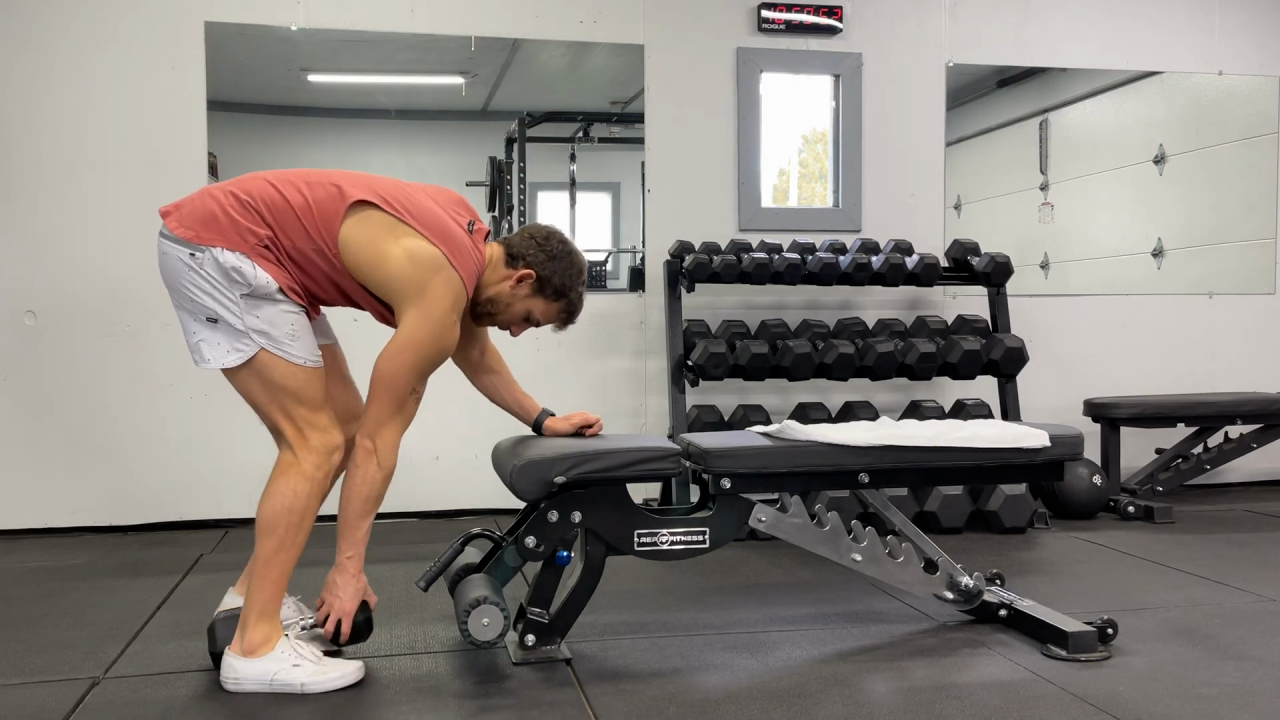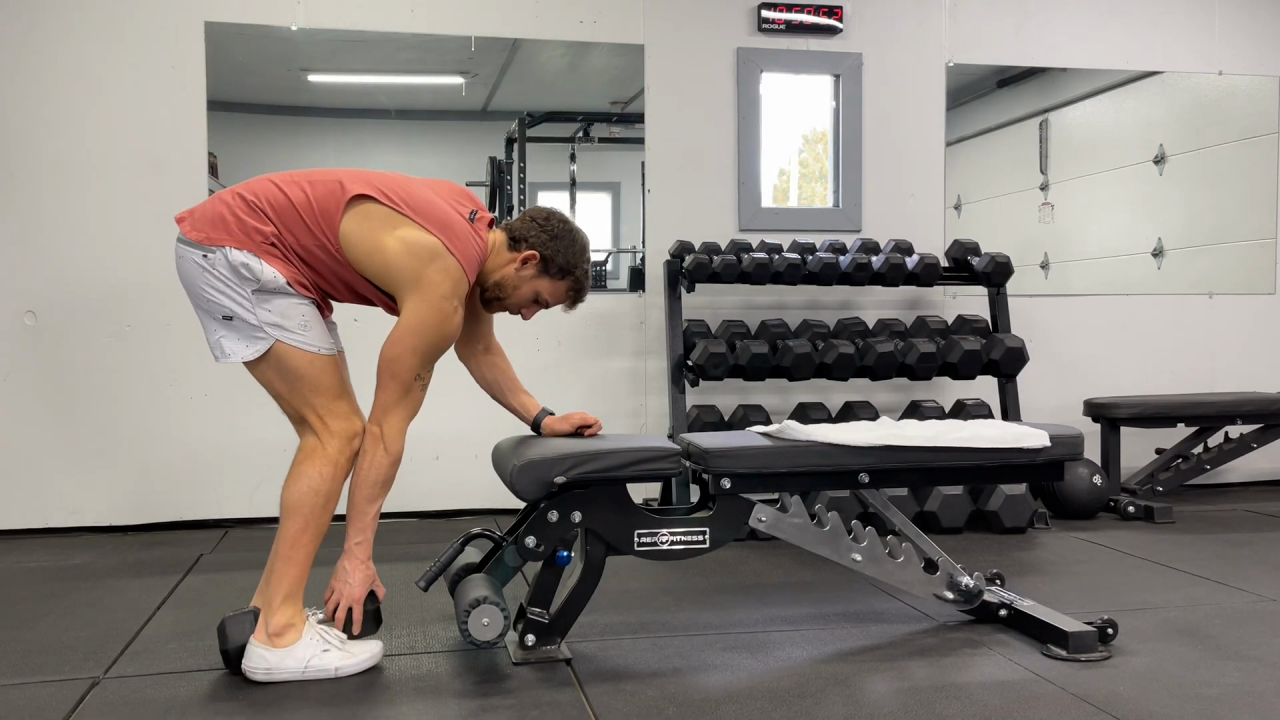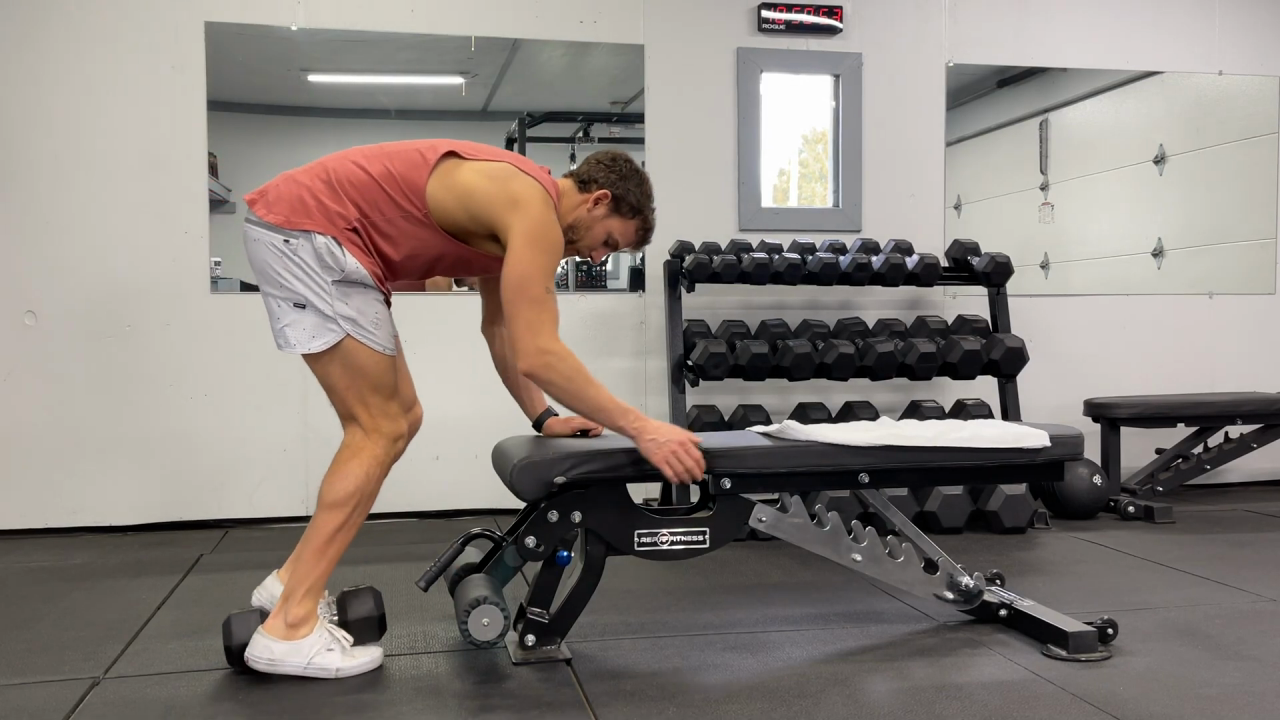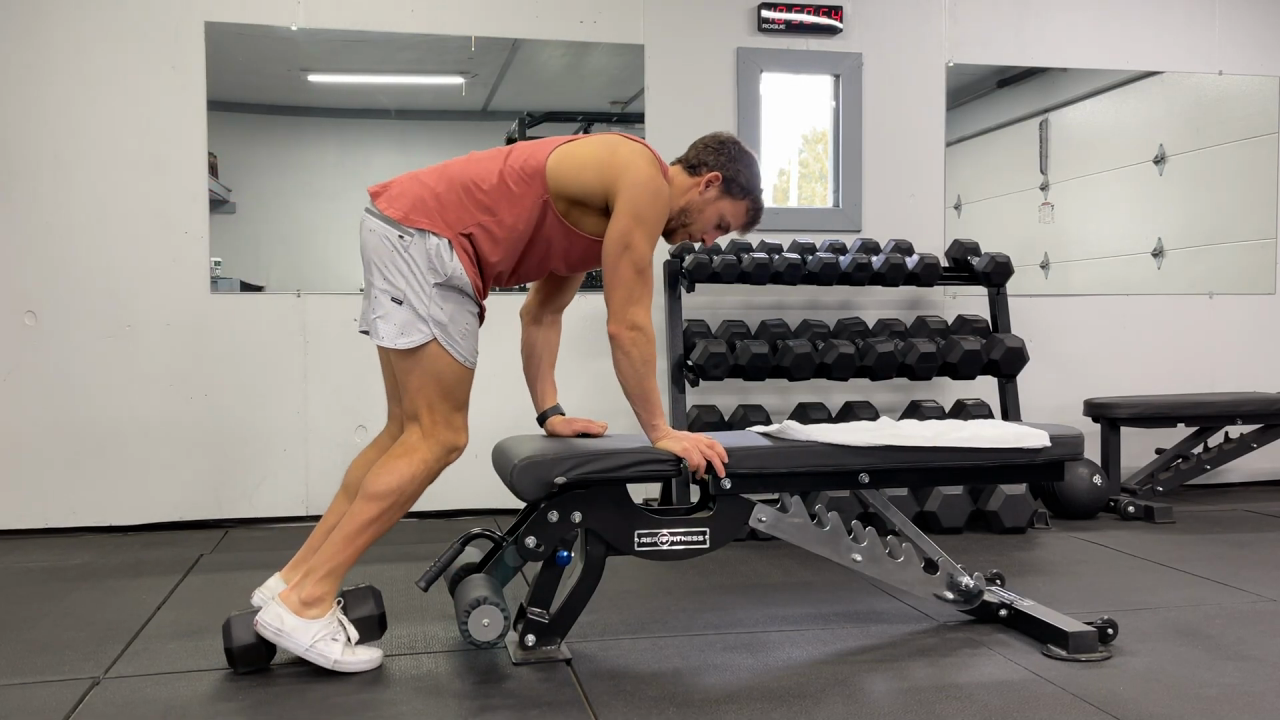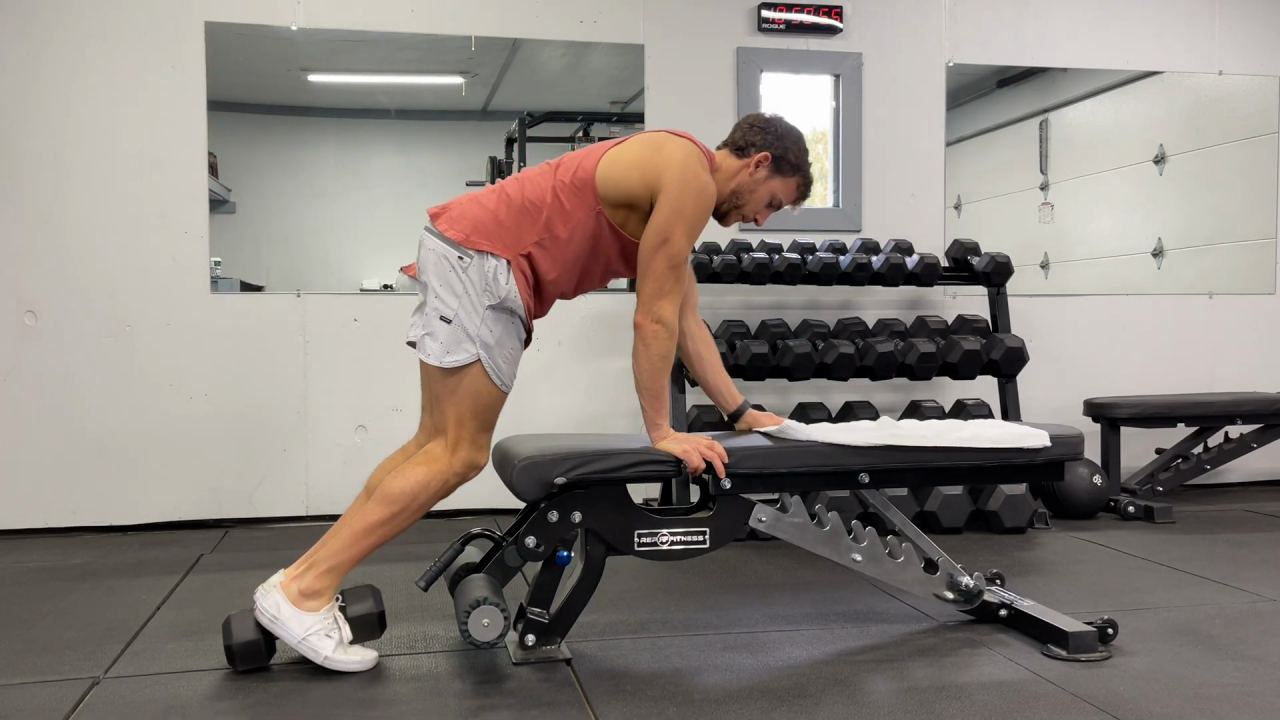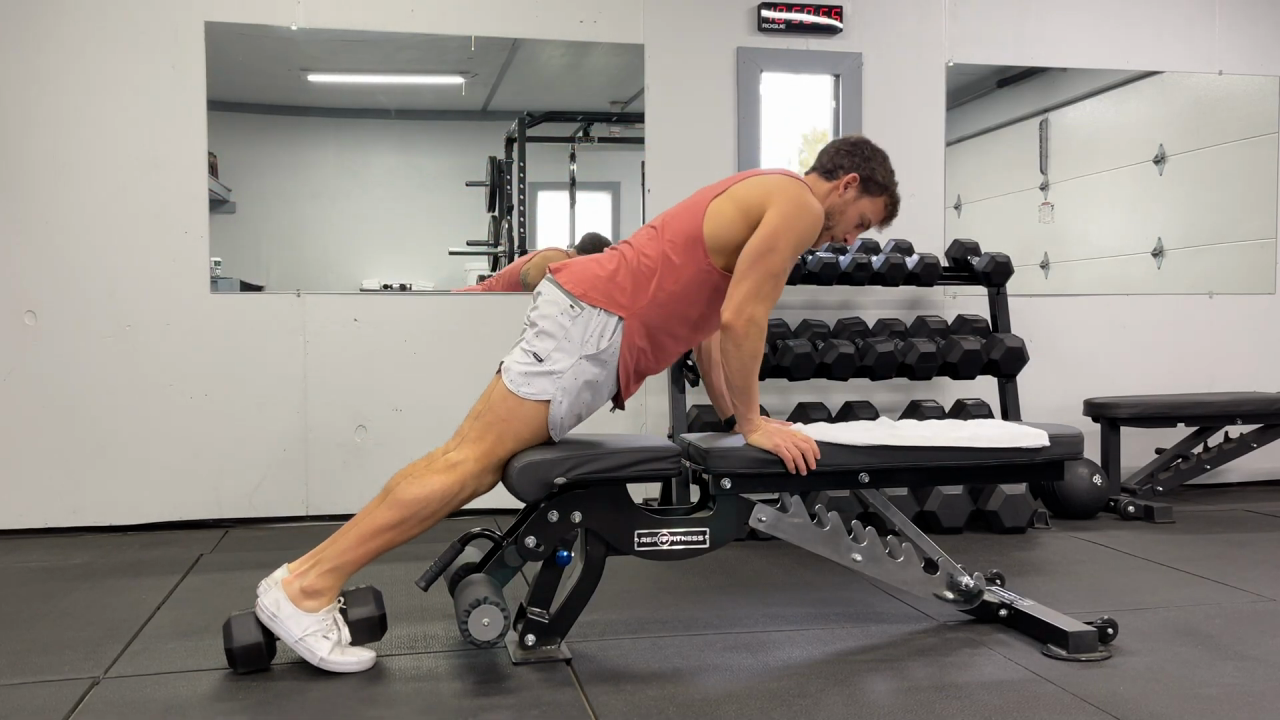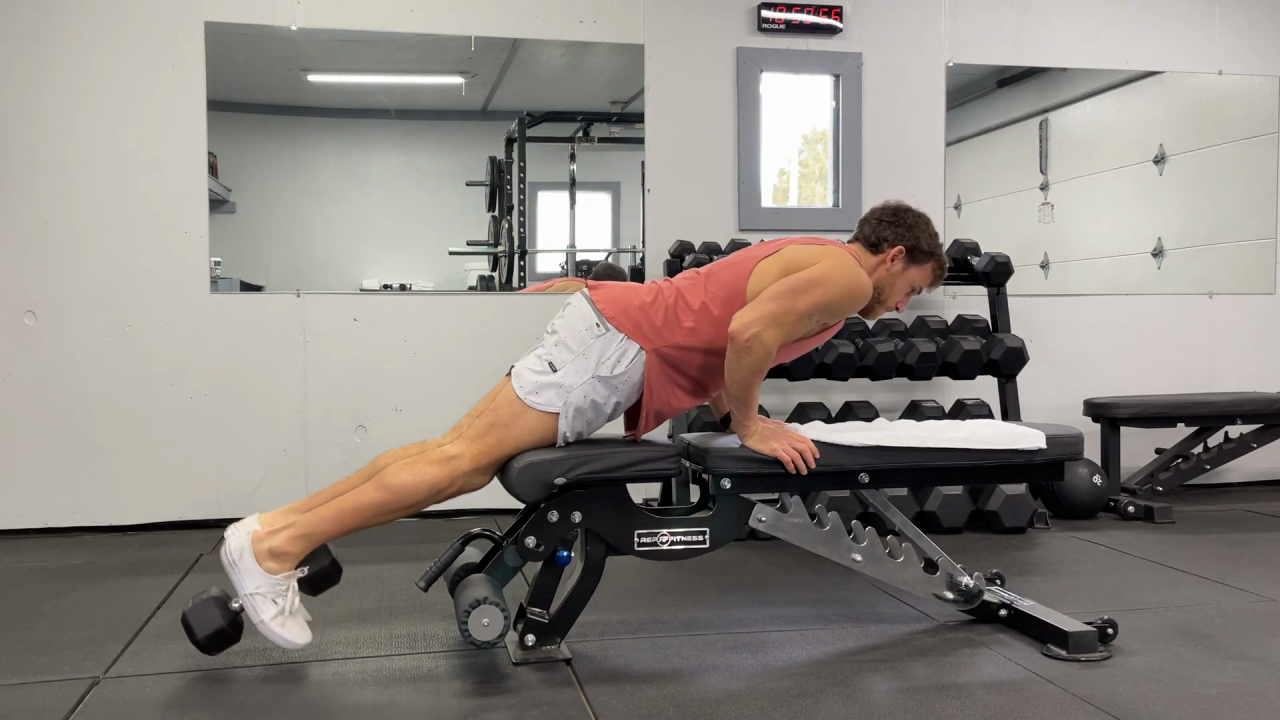
dt=0.7s
person 1, frame 1
left shoulder: (467, 237)
right shoulder: (439, 297)
left elbow: (473, 352)
right elbow: (380, 442)
left wrist: (541, 419)
right wrist: (349, 568)
left hip: (226, 241)
right hip: (218, 246)
left knee: (344, 424)
right knee: (317, 444)
left ankle: (252, 596)
right ankle: (255, 647)
person 1, frame 2
left shoulder: (474, 229)
right shoulder: (441, 284)
left elbow: (479, 348)
right elbow: (388, 426)
left wrist: (541, 418)
right wrist: (358, 555)
left hip: (250, 248)
right hip: (233, 246)
left knee: (338, 429)
right knee: (336, 432)
left ankle: (270, 606)
right ankle: (278, 636)
person 1, frame 3
left shoulder: (521, 203)
right shoulder: (535, 215)
left elbow: (501, 327)
right elbow: (536, 355)
left wrist: (543, 418)
right wrist: (639, 428)
left hip: (298, 229)
right hip: (307, 230)
left knee: (396, 419)
right knee: (382, 430)
left ankle: (293, 584)
right ankle: (288, 630)
person 1, frame 4
left shoulder: (609, 202)
right shoulder: (645, 181)
left elbow: (541, 315)
right elbow: (628, 324)
left wrist: (549, 413)
right wrist: (660, 433)
left hip: (411, 233)
right hip: (422, 233)
left knee: (410, 433)
right knee: (438, 439)
left ankle: (295, 581)
right ankle: (303, 605)
person 1, frame 5
left shoulder: (669, 179)
right shoulder: (691, 178)
left elbow: (684, 319)
right elbow: (654, 318)
left wrist: (738, 409)
right wrist: (661, 431)
left hip: (470, 252)
right hip: (482, 258)
left knee: (439, 447)
right knee: (459, 454)
left ankle: (305, 579)
right ankle: (303, 593)
person 1, frame 6
left shoulder: (768, 200)
right shoulder: (799, 206)
left elbow: (708, 319)
right elbow: (741, 319)
left wrist: (731, 415)
right wrist: (750, 422)
left hip: (591, 313)
right hip: (595, 320)
left knee: (472, 462)
right knee: (472, 463)
left ankle: (307, 577)
right ankle: (304, 590)
person 1, frame 7
left shoulder: (810, 258)
right shoulder: (847, 277)
right elbow: (749, 333)
left wrist: (738, 415)
right wrist: (749, 427)
left hip: (615, 332)
right hip: (617, 344)
left knee: (462, 457)
right knee: (464, 458)
left ankle: (279, 528)
right ankle: (273, 547)
